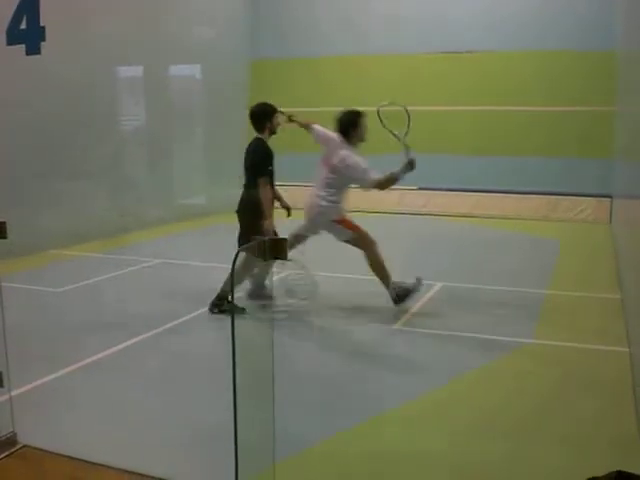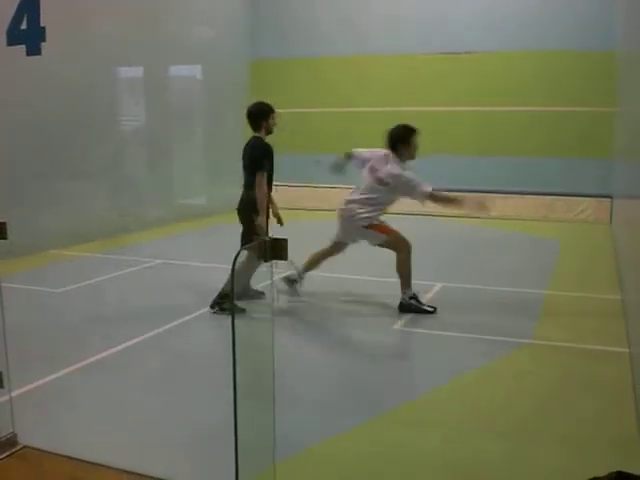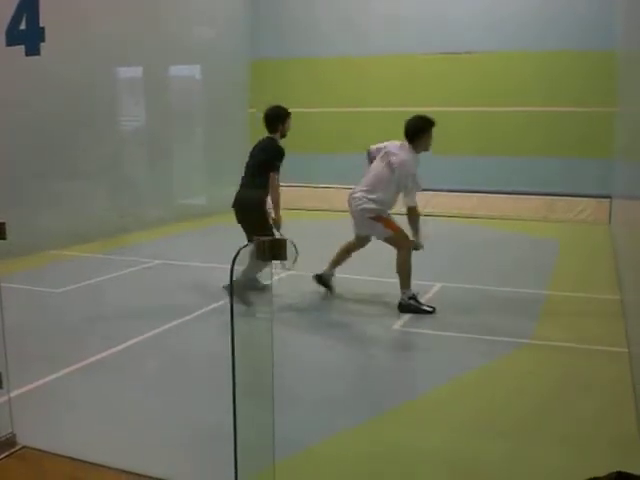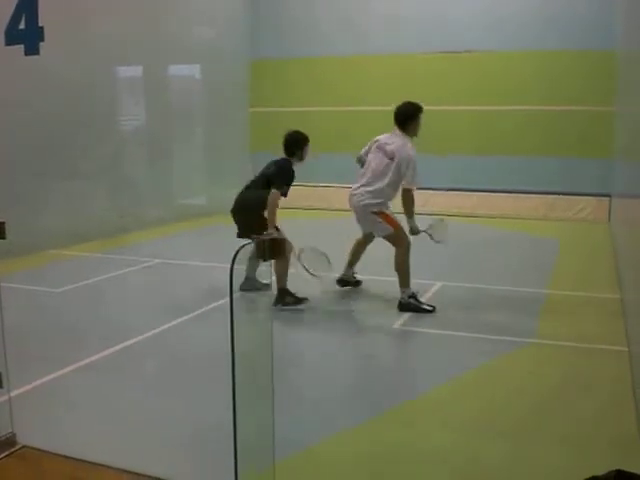
dt=0.2s
person 1, frame 1
left shoulder: (331, 139)
right shoulder: (350, 161)
left elbow: (309, 126)
right elbow: (379, 184)
left wrist: (293, 119)
right wrist: (402, 171)
left hip: (315, 206)
right hip: (327, 212)
left knee: (295, 240)
right knee: (368, 245)
right ankle: (394, 289)
person 1, frame 2
left shoulder: (377, 155)
right shoulder: (400, 176)
left elbow: (351, 154)
right elbow: (433, 196)
left wrist: (340, 163)
right wrist: (466, 202)
left hip: (347, 210)
right hip: (361, 219)
left knee: (335, 248)
right knee: (404, 247)
left ankle: (296, 276)
right ankle: (407, 299)
person 1, frame 3
left shoulder: (390, 146)
right shoulder: (409, 166)
left elbow: (370, 152)
right elbow: (411, 207)
right wrist: (416, 237)
left hip: (358, 200)
right hip: (368, 209)
left knee: (360, 242)
right knee: (405, 246)
left ankle: (326, 275)
right ankle: (406, 299)
person 1, frame 4
left shoulder: (381, 139)
right shoulder: (407, 152)
left elbow: (361, 160)
right elbow: (407, 191)
right wrist: (411, 221)
left hip: (357, 197)
right hip: (371, 204)
left knee: (367, 236)
right knee: (403, 244)
left ankle: (347, 276)
right ankle: (406, 298)
person 2, frame 1
left shoulder: (255, 146)
right shoulder: (264, 150)
right elbow: (263, 187)
left wrist: (281, 200)
right wrist: (266, 218)
left hip: (251, 207)
right hip: (254, 210)
right knee: (252, 257)
left ankle: (259, 287)
right ankle: (220, 300)
person 2, frame 2
left shoulder: (251, 145)
right shoulder: (264, 148)
right elbow: (261, 184)
left wrist: (273, 207)
right wrist: (262, 214)
left hip: (248, 204)
right hip: (254, 207)
left knee: (257, 251)
right knee: (254, 254)
left ankle: (243, 288)
right ankle: (223, 297)
person 2, frame 3
left shoulder: (262, 145)
right shoulder: (276, 149)
right elbow: (273, 183)
left wrist: (270, 209)
right wrist: (277, 213)
left hip: (242, 200)
right hip: (251, 203)
left ankle: (249, 280)
right ankle: (241, 284)
person 2, frame 4
left shoulder: (278, 164)
right shoulder: (287, 171)
right elbow: (272, 198)
left wrist: (270, 222)
right wrist: (272, 228)
left hip: (240, 208)
right hip: (249, 211)
left knee: (263, 244)
right knee: (283, 248)
left ankle: (249, 280)
right ankle: (283, 294)
